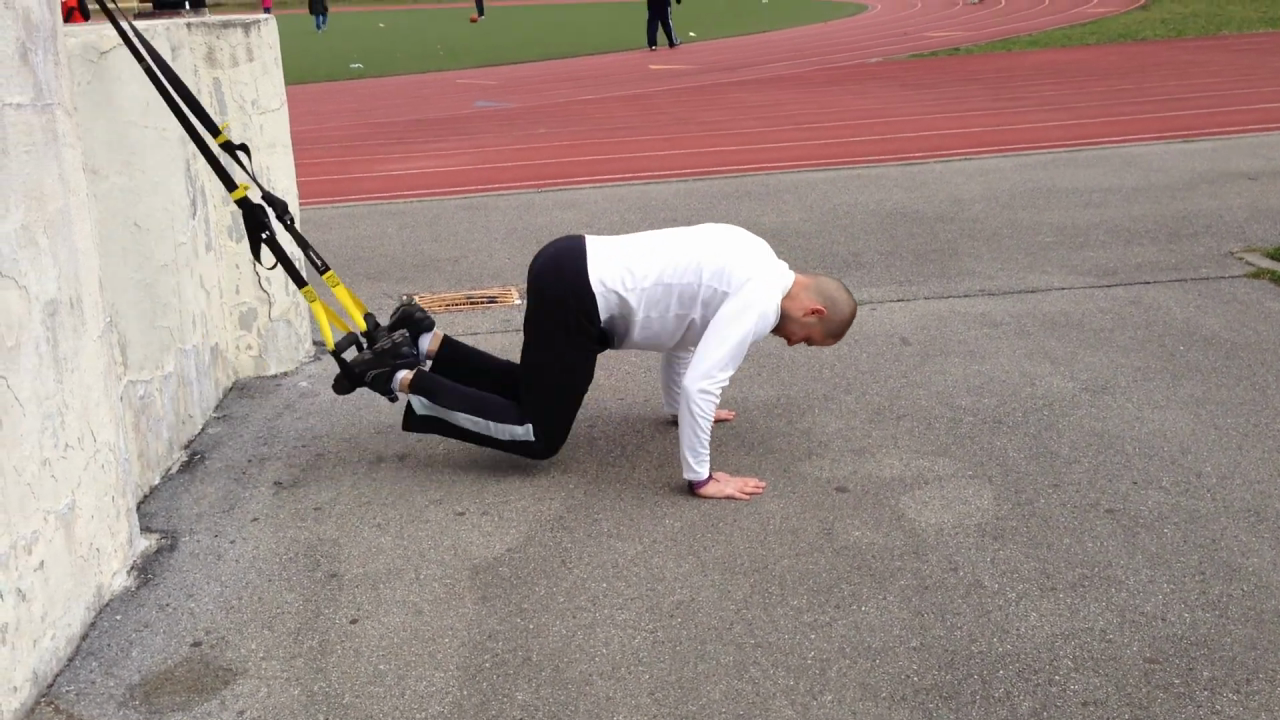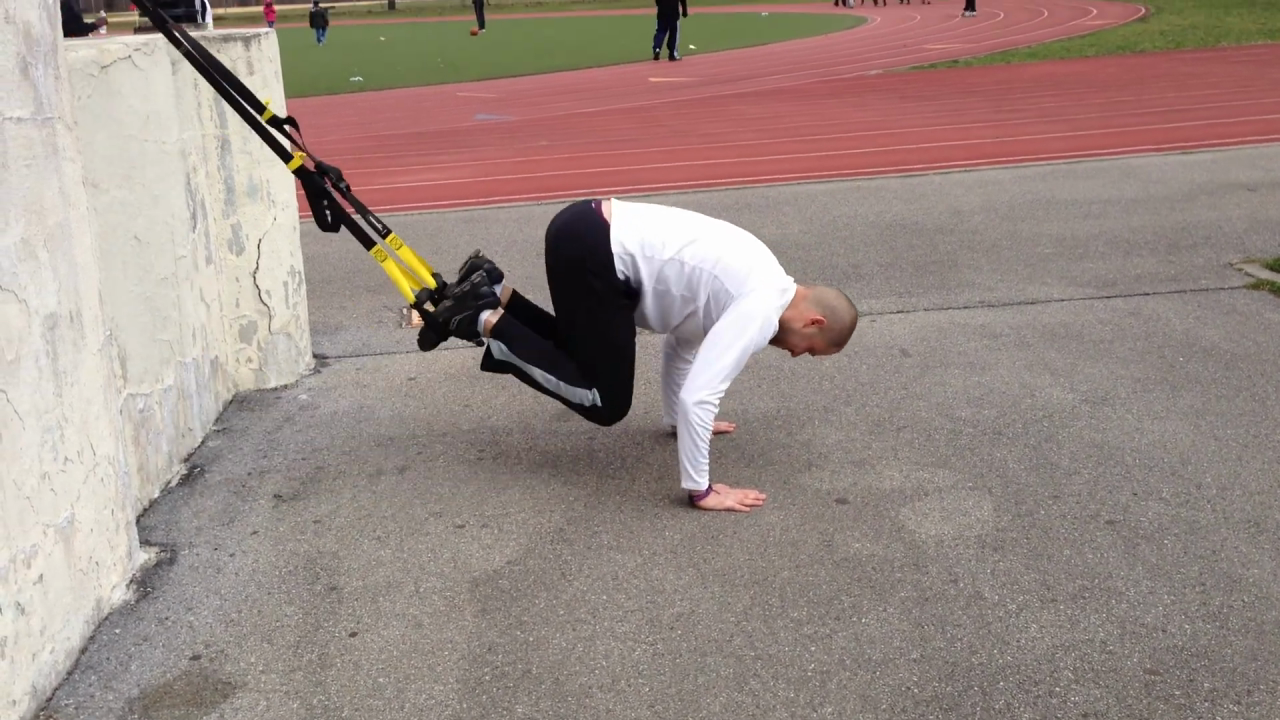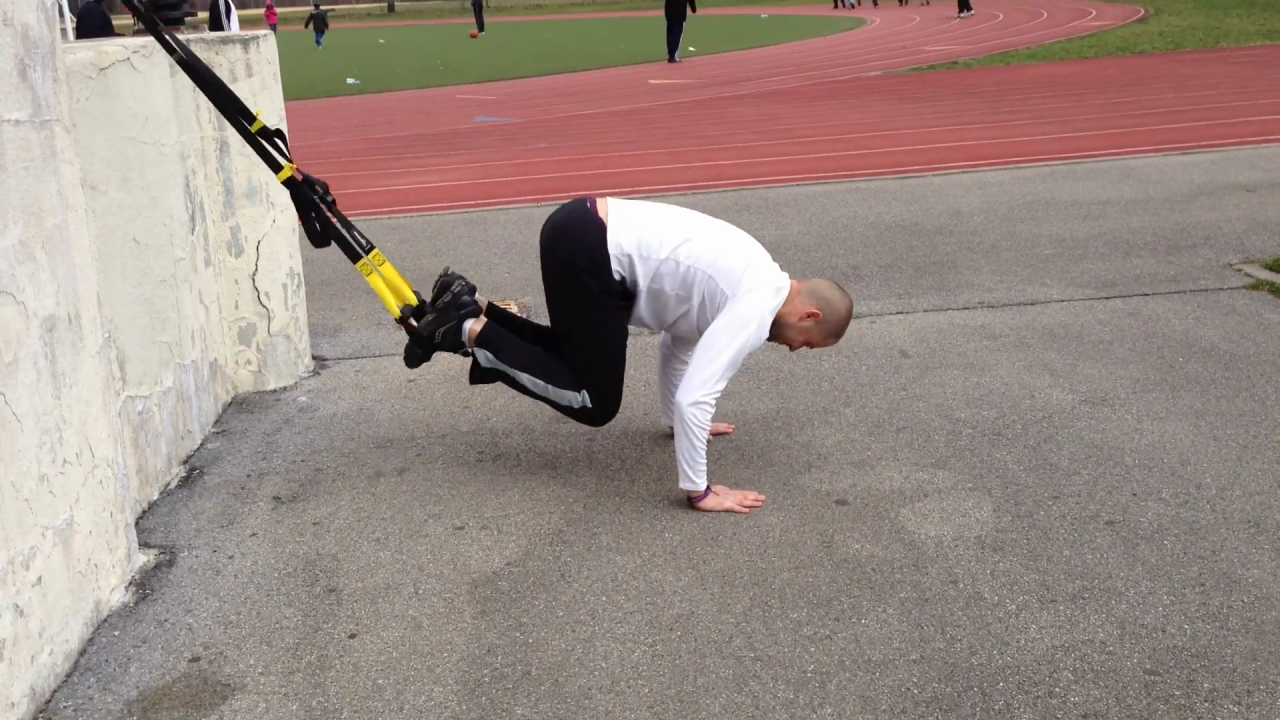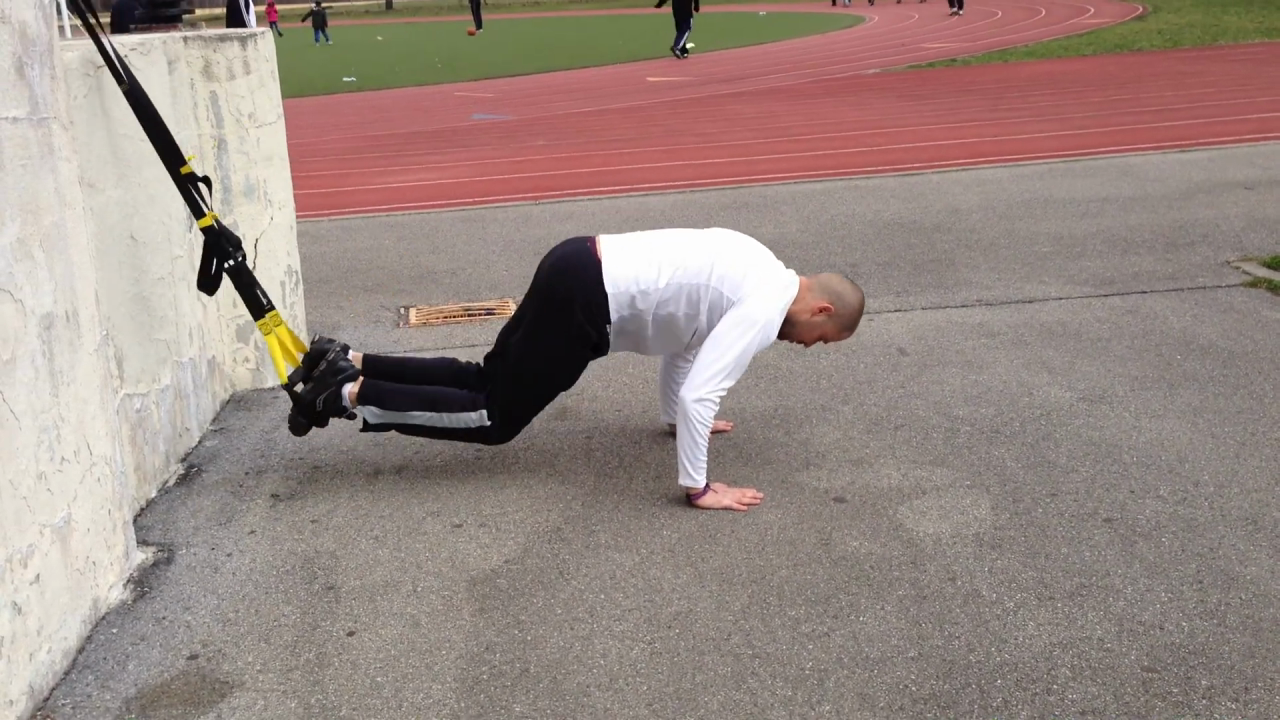
dt=0.3s
person 1, frame 1
left shoulder: (755, 266)
right shoulder: (763, 299)
left elbow: (683, 319)
right elbow: (700, 382)
left wrist: (678, 408)
right wrist: (700, 477)
left hip: (571, 264)
right hip: (576, 292)
left knee: (528, 395)
right knee: (536, 434)
left ankle: (426, 345)
right ankle: (405, 379)
person 1, frame 2
left shoulder: (756, 282)
right shoulder: (763, 309)
left elbow: (682, 333)
right elbow: (697, 395)
left wrist: (677, 419)
right wrist: (700, 489)
left hip: (587, 228)
right hip: (593, 247)
left knee: (589, 356)
right knee: (606, 401)
left ankle: (493, 296)
right ankle: (488, 323)
person 1, frame 3
left shoulder: (751, 279)
right shoulder: (758, 307)
left elbow: (679, 336)
right elbow: (694, 396)
left wrist: (674, 420)
right wrist: (699, 490)
left hip: (581, 227)
right hip: (588, 248)
left knee: (578, 362)
right knee: (594, 403)
left ankle: (469, 309)
right ankle: (472, 331)
person 1, frame 4
left shoulder: (759, 271)
right shoulder: (766, 307)
left elbow: (685, 320)
right elbow: (699, 392)
left wrist: (676, 419)
right wrist: (697, 486)
left hip: (581, 268)
right hip: (586, 296)
left knee: (486, 382)
right knee: (495, 417)
left ankle: (351, 367)
right ankle: (354, 396)
